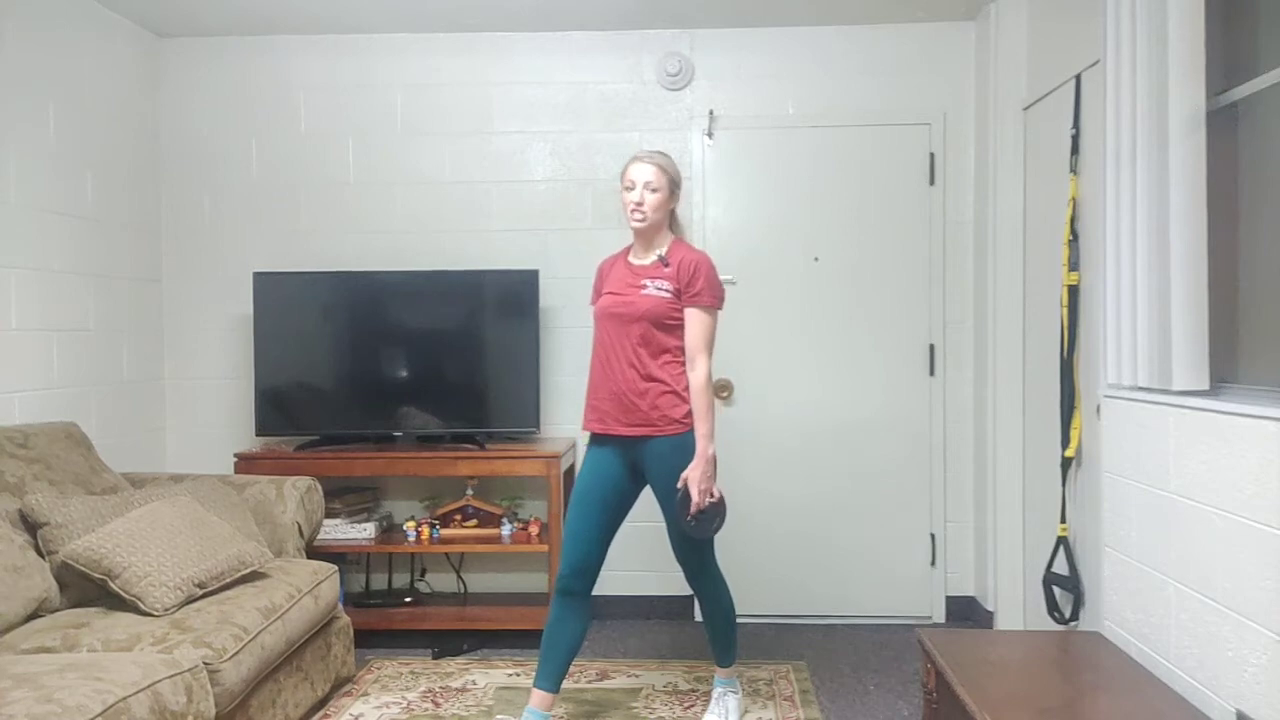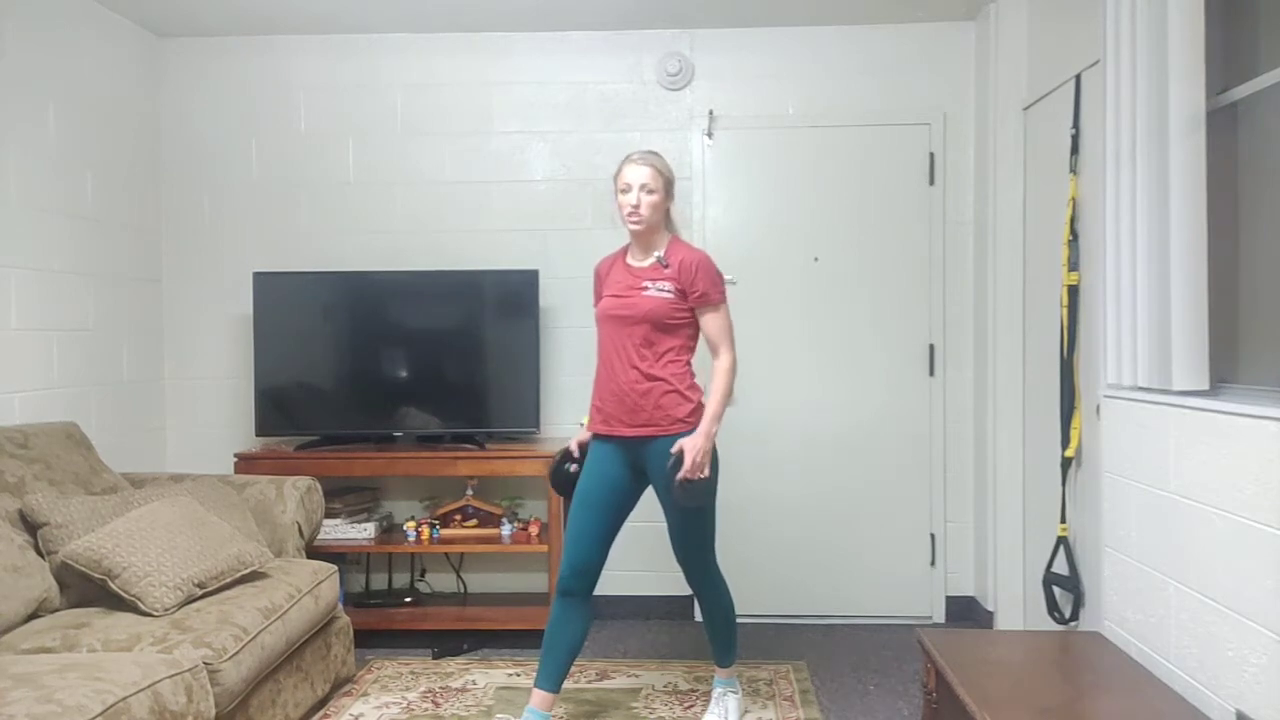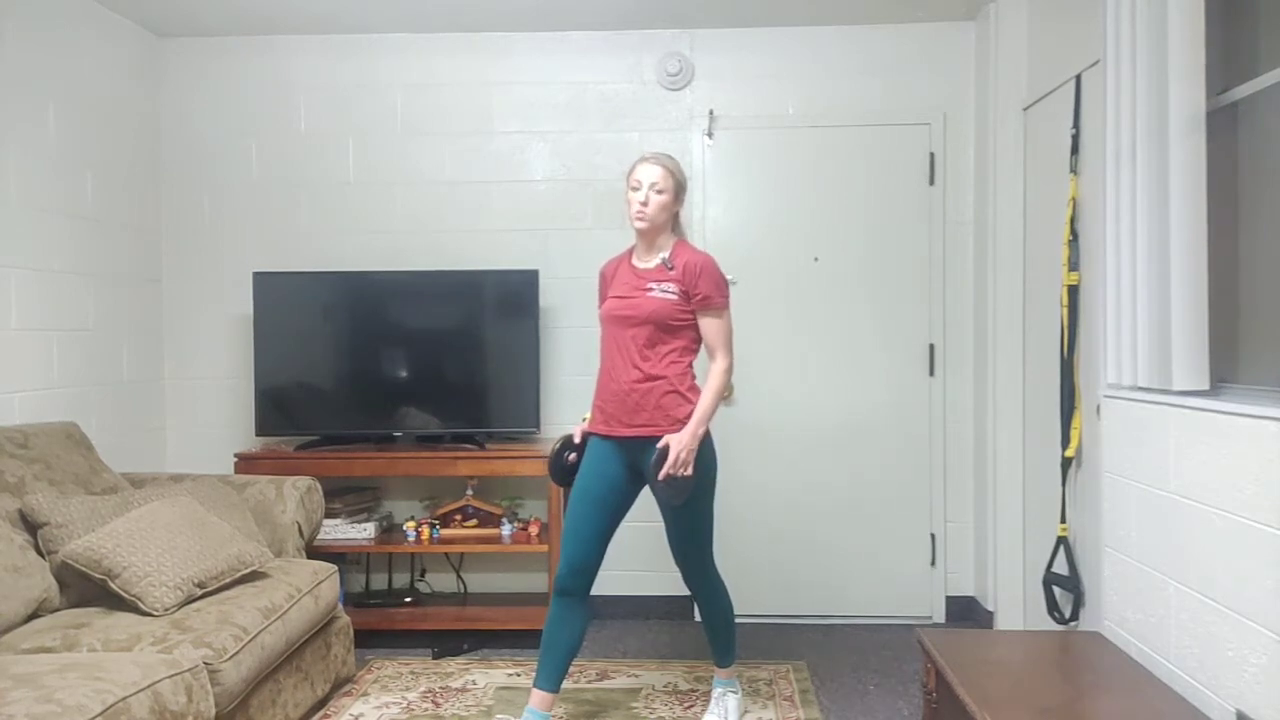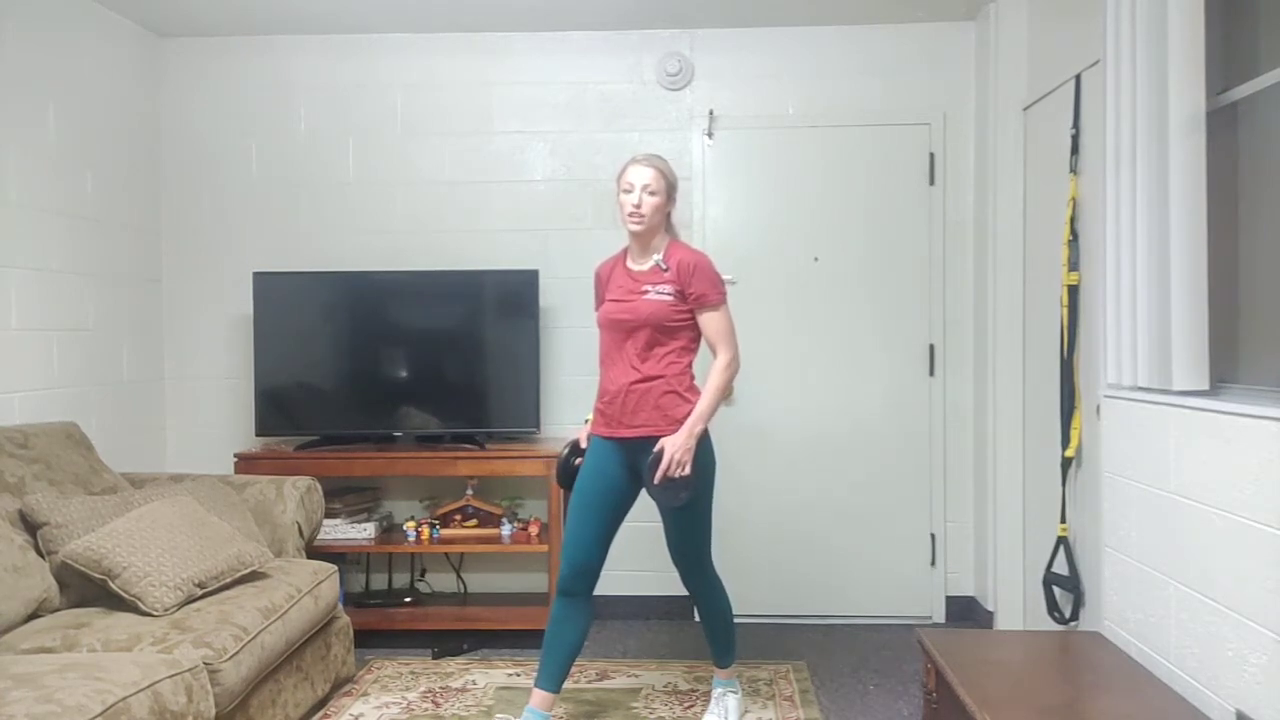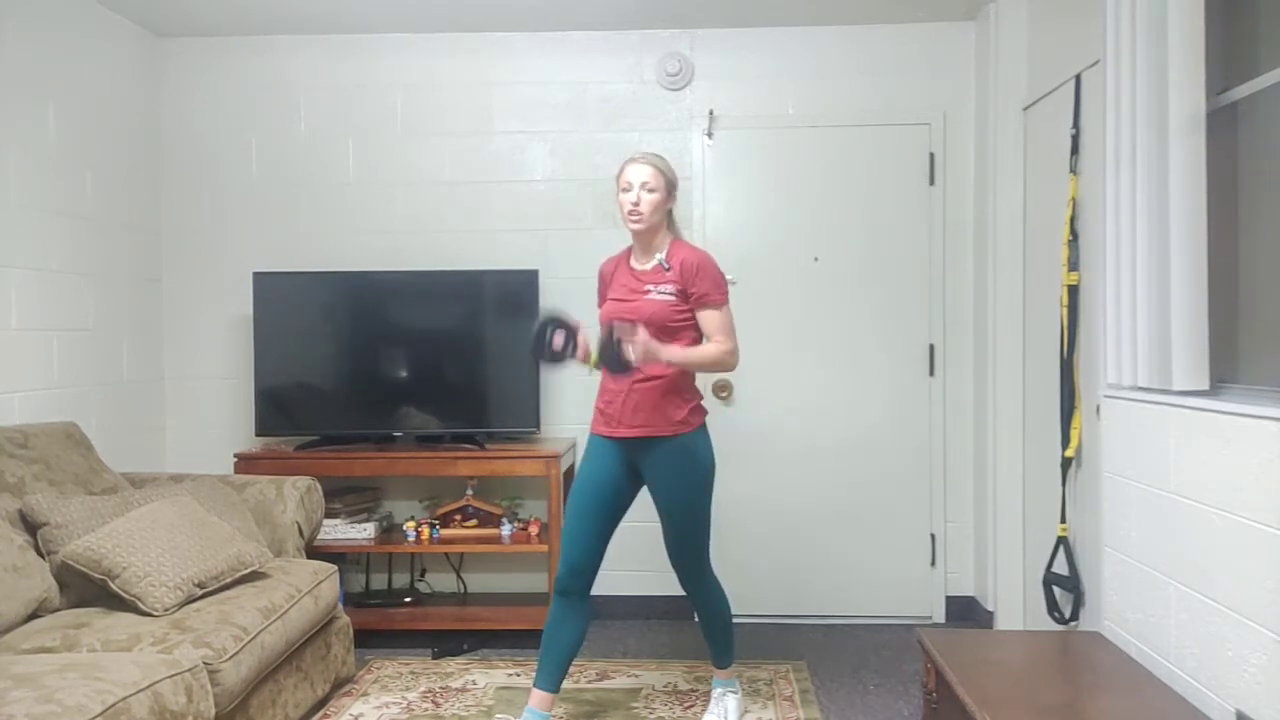
dt=1s
person 1, frame 1
left shoulder: (692, 266)
right shoulder: (609, 269)
left elbow: (697, 364)
left wrist: (704, 453)
left hip: (670, 438)
right hip: (609, 440)
left knee: (698, 565)
right knee: (572, 573)
person 1, frame 2
left shoulder: (693, 265)
right shoulder: (606, 270)
left elbow: (725, 357)
left wrist: (705, 433)
right wrist: (590, 426)
left hip: (674, 438)
right hip: (613, 441)
left knee: (698, 567)
right knee: (574, 575)
person 1, frame 3
left shoulder: (697, 268)
right shoulder: (612, 271)
left elbow: (721, 362)
left wrist: (693, 432)
right wrist: (590, 418)
left hip: (671, 440)
right hip: (611, 440)
left knee: (695, 568)
right knee: (571, 574)
person 1, frame 4
left shoulder: (692, 266)
right shoulder: (607, 273)
left elbow: (726, 358)
left wrist: (690, 432)
right wrist: (592, 421)
left hip: (671, 440)
right hip: (611, 441)
left knee: (694, 569)
right knee: (573, 575)
person 1, frame 5
left shoulder: (695, 264)
right shoulder: (612, 269)
left elbow: (726, 354)
left wrist: (655, 350)
right wrist: (582, 348)
left hip: (674, 440)
right hip: (610, 438)
left knee: (691, 570)
right knee: (571, 575)
